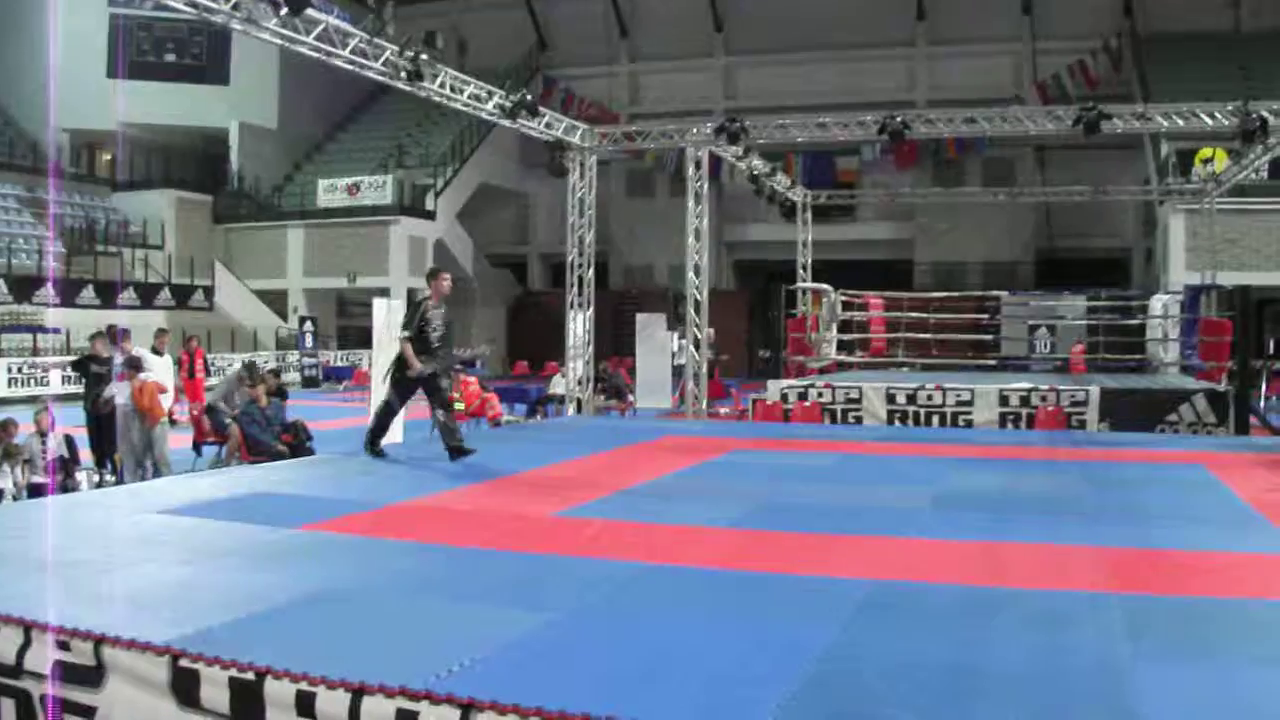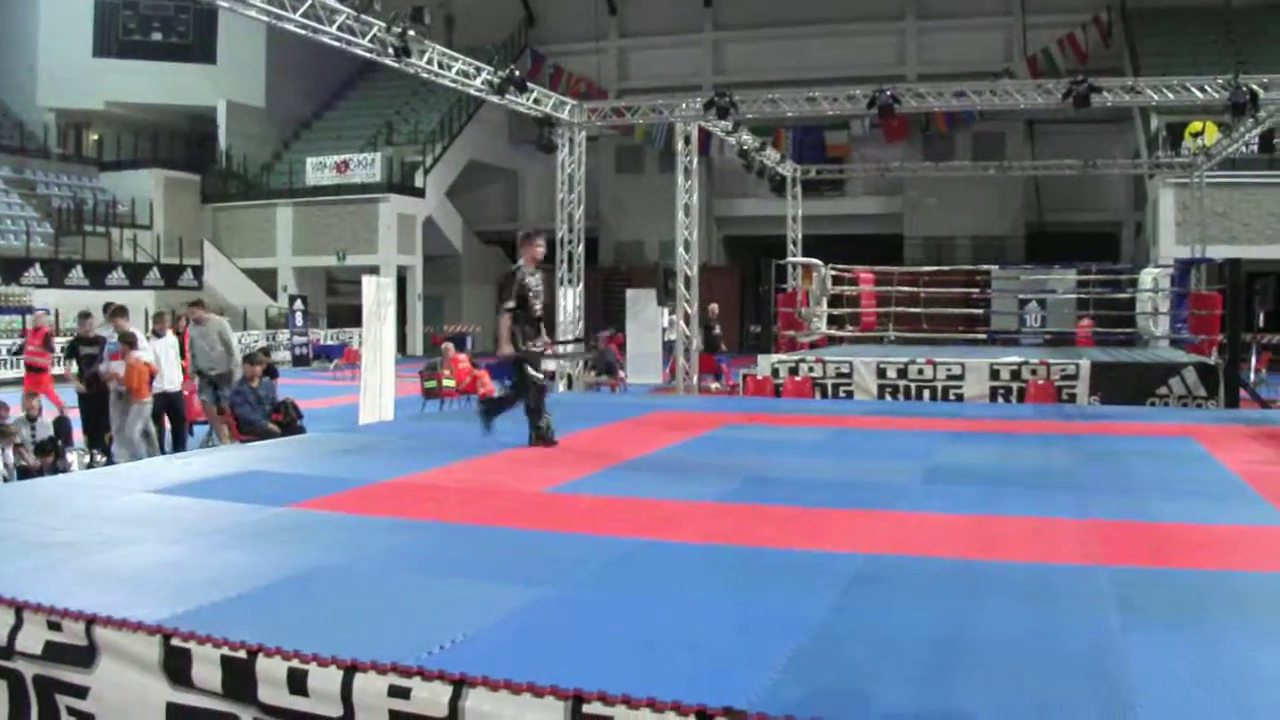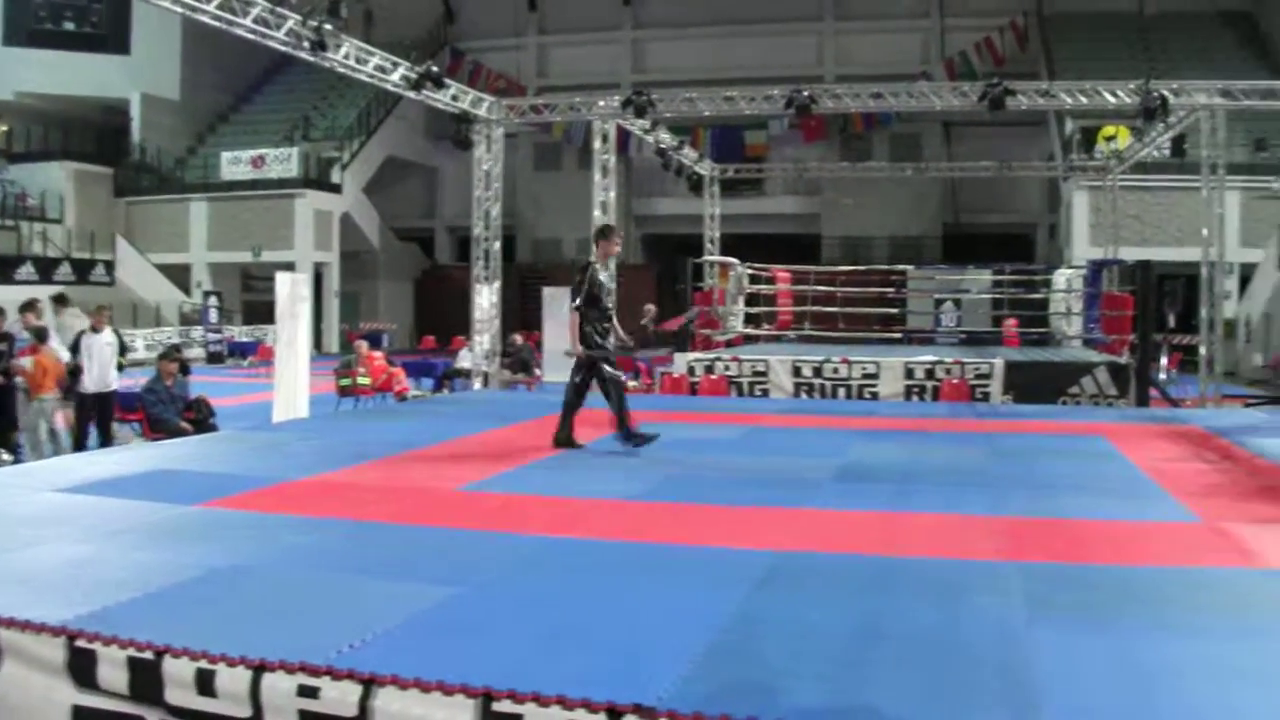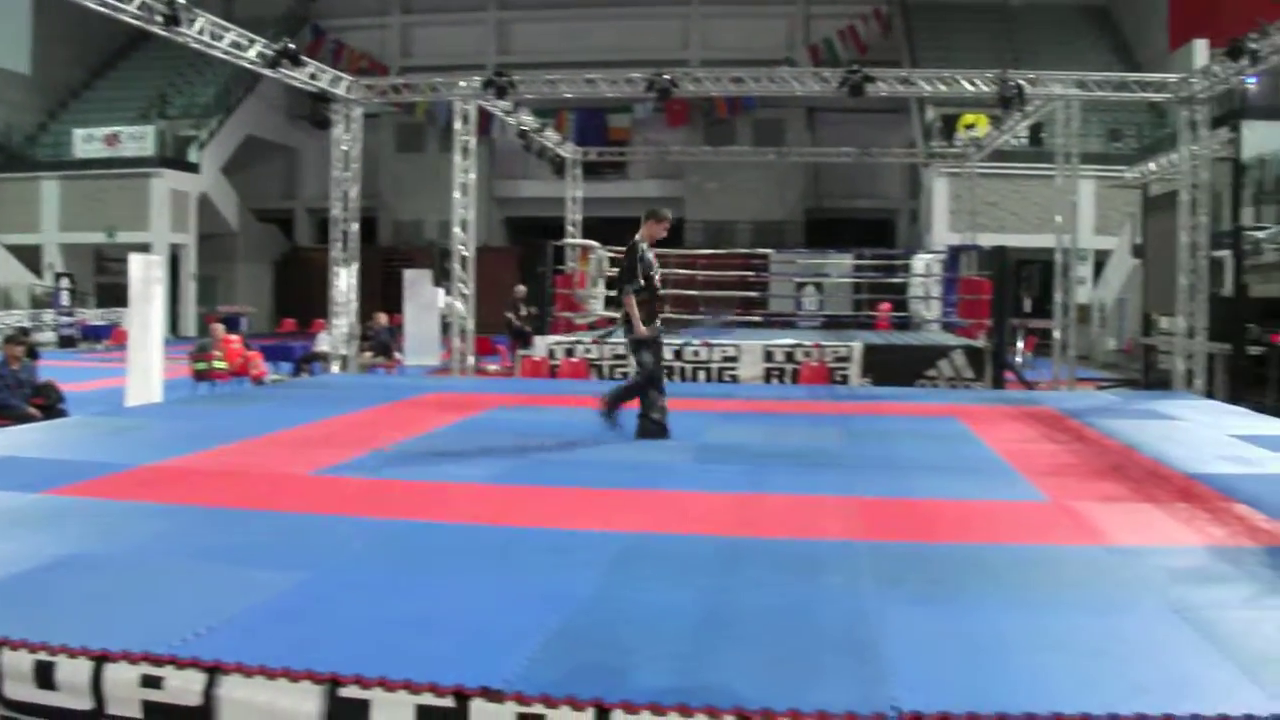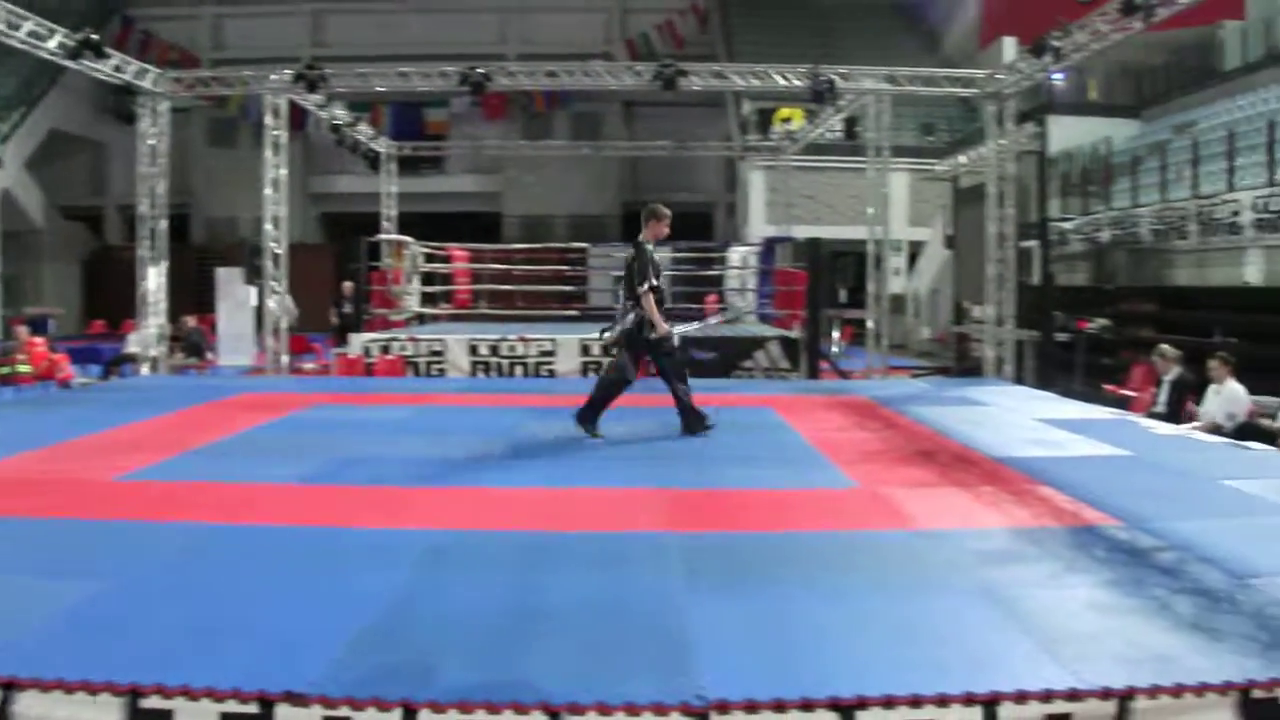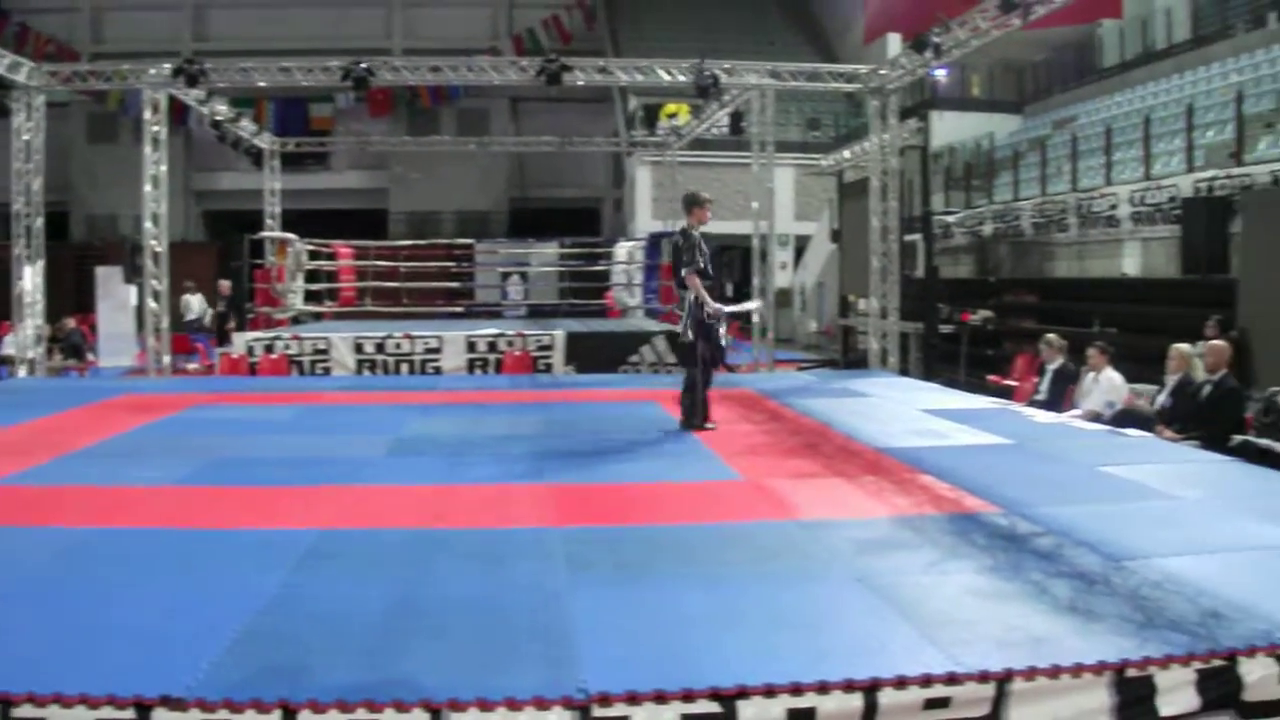
dt=0.7s
person 1, frame 1
left shoulder: (442, 308)
right shoulder: (420, 307)
right elbow: (405, 338)
right wrist: (414, 363)
left hip: (431, 364)
right hip: (411, 365)
left knee: (443, 402)
right knee: (392, 404)
left ankle: (454, 446)
right ankle: (372, 442)
person 1, frame 2
left shoulder: (537, 274)
right shoulder: (517, 274)
right elbow: (506, 312)
left wrist: (543, 335)
right wrist: (504, 344)
left hip: (534, 339)
right hip: (519, 340)
left knee: (524, 386)
right knee: (536, 385)
left ankle: (489, 408)
right ankle: (540, 434)
person 1, frame 3
left shoulder: (601, 270)
right shoulder: (588, 271)
right elbow: (575, 308)
left wrist: (620, 334)
right wrist: (575, 341)
left hip: (600, 337)
right hip: (591, 339)
left knee: (579, 386)
right knee: (615, 383)
left ankle: (563, 435)
right ankle: (627, 434)
person 1, frame 4
left shoulder: (646, 249)
right shoulder: (636, 251)
right elbow: (629, 292)
right wrist: (638, 324)
left hip: (648, 321)
right hip: (638, 322)
left knee: (654, 373)
right knee: (649, 371)
left ankle: (652, 424)
right ankle: (611, 403)
person 1, frame 5
left shoulder: (643, 250)
right shoulder: (643, 252)
right elbow: (644, 292)
right wrist: (659, 322)
left hip: (648, 325)
right hip: (641, 324)
left knee: (674, 370)
right knee: (621, 374)
left ankle: (691, 420)
right ankle: (587, 417)
person 1, frame 6
left shoulder: (689, 237)
right shoulder: (691, 238)
right elbow: (690, 275)
right wrist: (709, 302)
left hip: (697, 308)
right hip: (696, 307)
left knee: (710, 356)
right knee: (700, 362)
left ankle: (694, 412)
right ankle: (694, 418)
